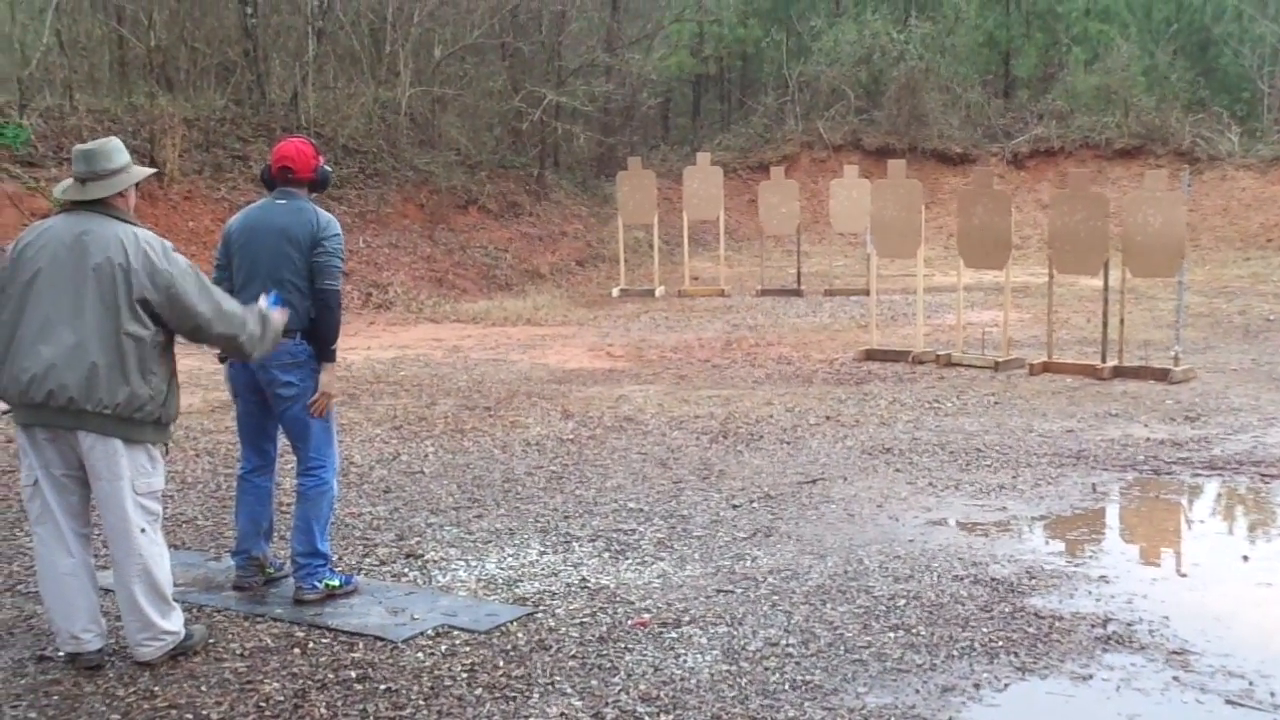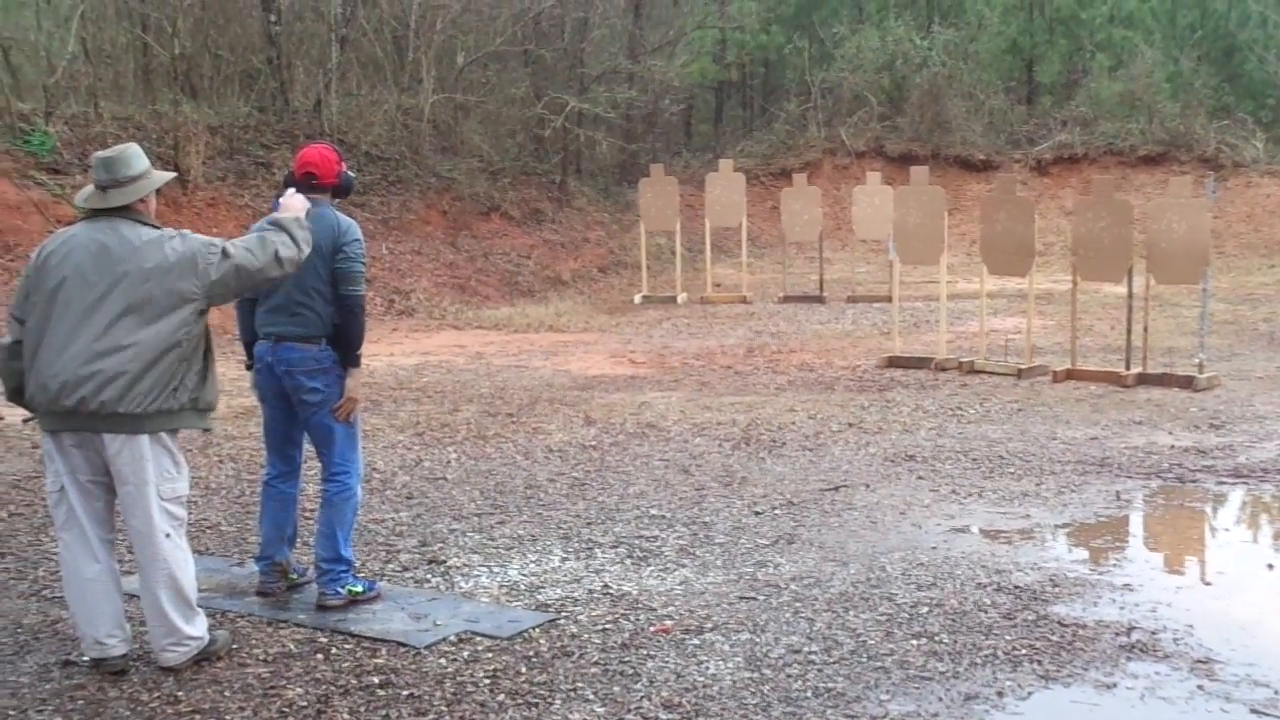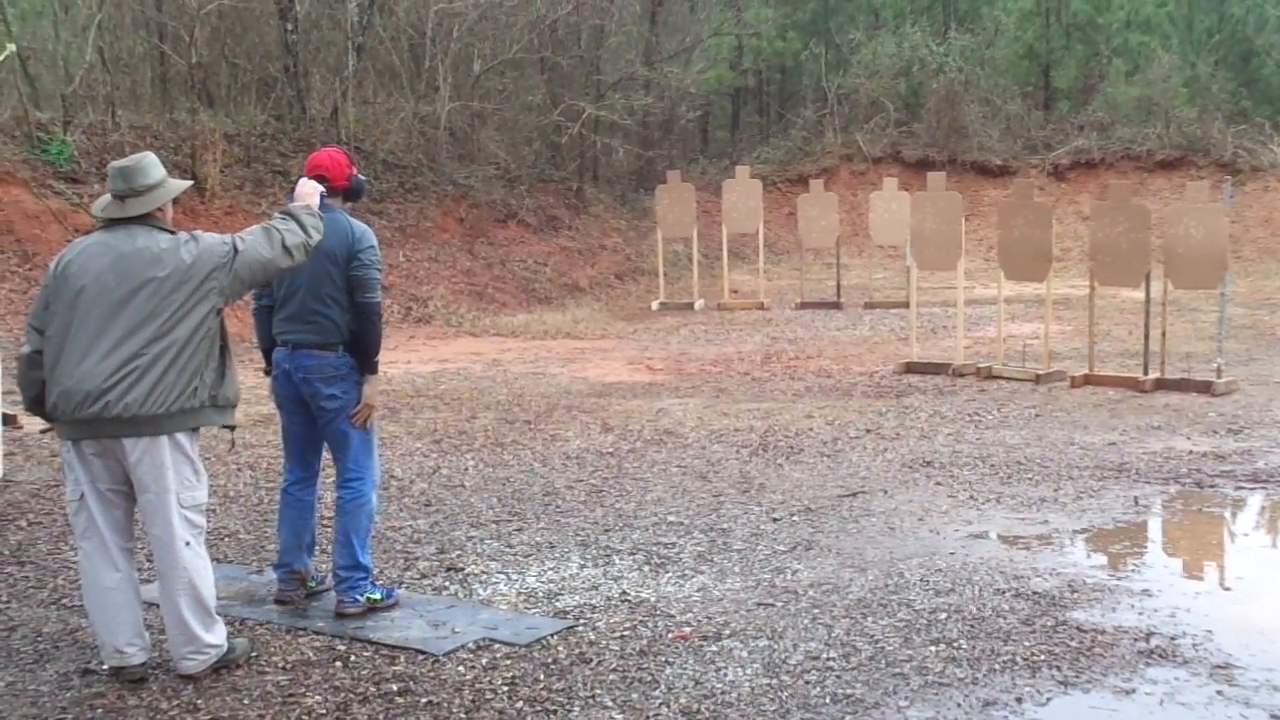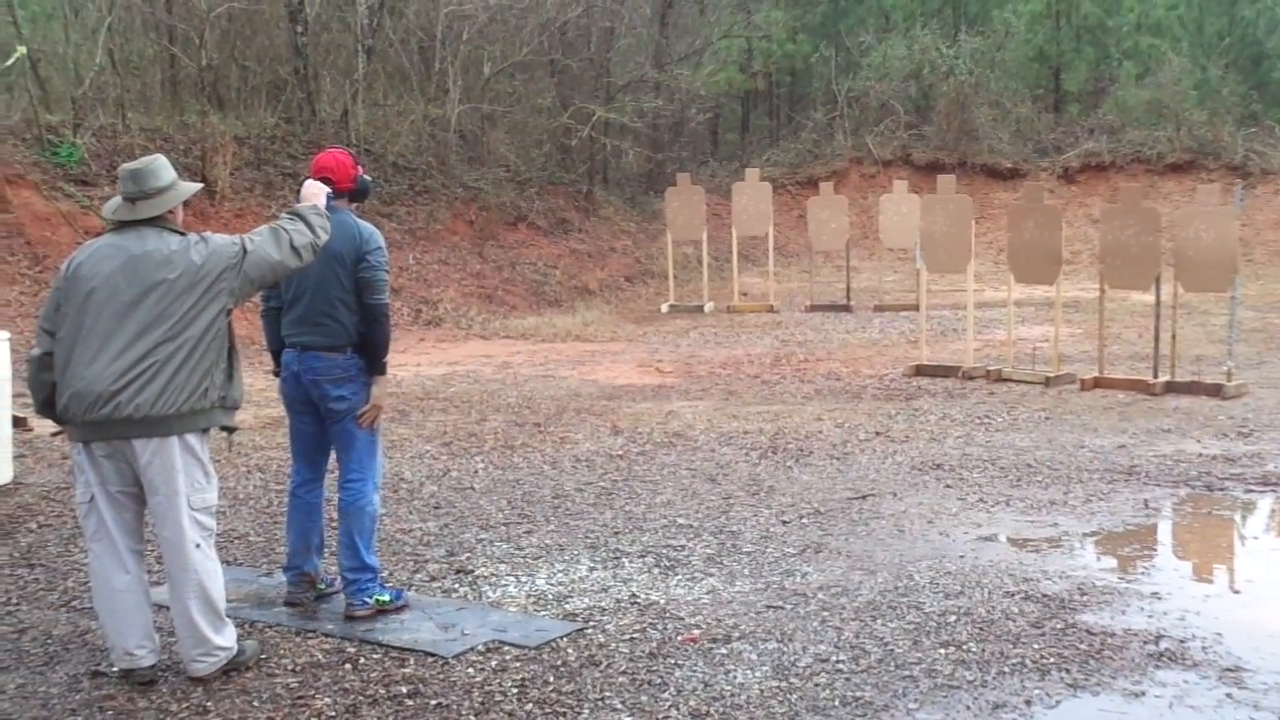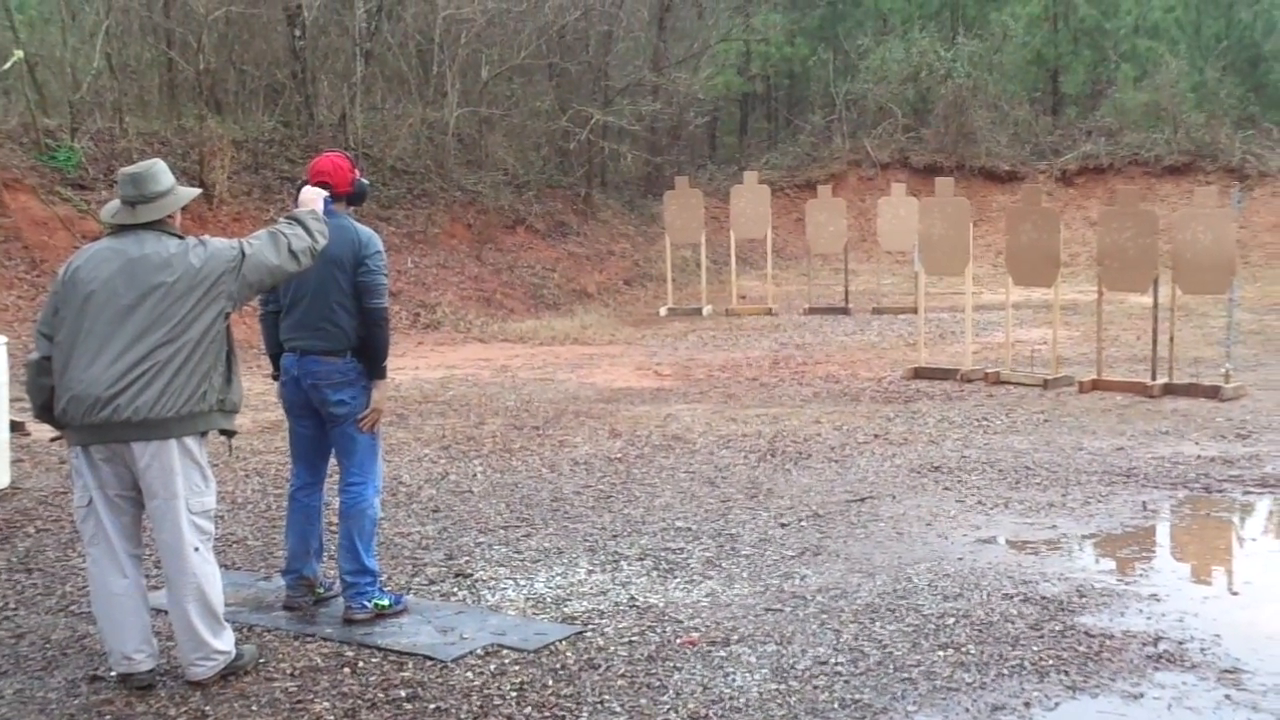
dt=0.4s
person 1, frame 1
right shoulder: (142, 250)
right elbow: (211, 313)
right wrist: (265, 325)
right hip: (113, 409)
left knee: (57, 526)
right knee: (133, 527)
left ankle: (80, 640)
right ankle: (157, 636)
person 1, frame 2
left shoulder: (54, 249)
right shoulder: (173, 253)
right elbow: (258, 258)
right wrist: (290, 222)
left hip: (63, 413)
right hip: (136, 413)
left knee: (82, 531)
right knee: (158, 531)
left ankle: (104, 646)
right ankle: (180, 643)
person 1, frame 3
left shoulder: (71, 258)
right shoulder: (191, 257)
left elbow: (36, 342)
right elbow: (275, 247)
left wrist: (48, 408)
right wrist: (304, 208)
left hip: (83, 421)
right hip: (154, 421)
left knee: (101, 540)
right knee: (177, 538)
left ankle: (123, 654)
right ankle: (199, 650)
person 1, frame 4
left shoulder: (83, 260)
right shoulder: (202, 258)
left elbow: (48, 345)
right elbow: (283, 247)
left wrist: (58, 410)
right wrist: (311, 208)
left hip: (93, 422)
right hip: (165, 422)
left knee: (112, 542)
right knee: (188, 539)
left ankle: (133, 656)
right ankle: (210, 653)
person 1, frame 5
left shoulder: (81, 264)
right shoulder: (200, 262)
left elbow: (46, 348)
right elbow: (281, 250)
left wrist: (55, 413)
right wrist: (309, 213)
left hip: (91, 426)
right hip: (163, 425)
left knee: (110, 546)
right knee: (186, 542)
left ankle: (132, 660)
right ankle: (208, 657)
person 2, frame 1
left shoulder: (238, 222)
right shoulder: (321, 223)
left elbow: (220, 294)
right elbow: (327, 299)
left wrist: (230, 354)
right wrist: (327, 365)
left hip: (244, 352)
right hip: (292, 353)
left knee: (255, 462)
right knee: (317, 465)
left ankle: (250, 563)
right ankle: (311, 574)
person 2, frame 2
left shoulder: (264, 230)
right shoulder: (343, 228)
left elbow: (246, 301)
right elbow: (351, 303)
left wrist: (254, 359)
right wrist: (353, 368)
left hip: (269, 357)
right hip: (316, 358)
left knee: (280, 468)
right knee: (342, 470)
left ankle: (273, 569)
right ankle: (335, 581)
person 2, frame 3
right shoulder: (356, 234)
left elbow: (263, 307)
right elbow: (367, 311)
left wrist: (273, 365)
right wrist: (370, 374)
left hip: (288, 364)
right hip: (335, 366)
left knee: (298, 475)
right knee: (357, 478)
left ankle: (292, 577)
right ankle: (354, 588)
person 2, frame 4
right shoulder: (364, 235)
left elbow: (271, 308)
right elbow: (375, 312)
left wrist: (281, 365)
right wrist: (378, 376)
left hip: (297, 366)
right hip: (344, 367)
left knee: (306, 476)
right knee: (359, 480)
left ankle: (302, 579)
right ankle: (363, 591)
person 2, frame 5
right shoulder: (362, 239)
left elbow: (269, 312)
right elbow: (374, 316)
left wrist: (280, 370)
right wrist: (379, 380)
left hip: (296, 370)
right hip: (343, 371)
left knee: (305, 479)
right knee: (360, 483)
left ankle: (300, 582)
right ankle: (362, 595)
